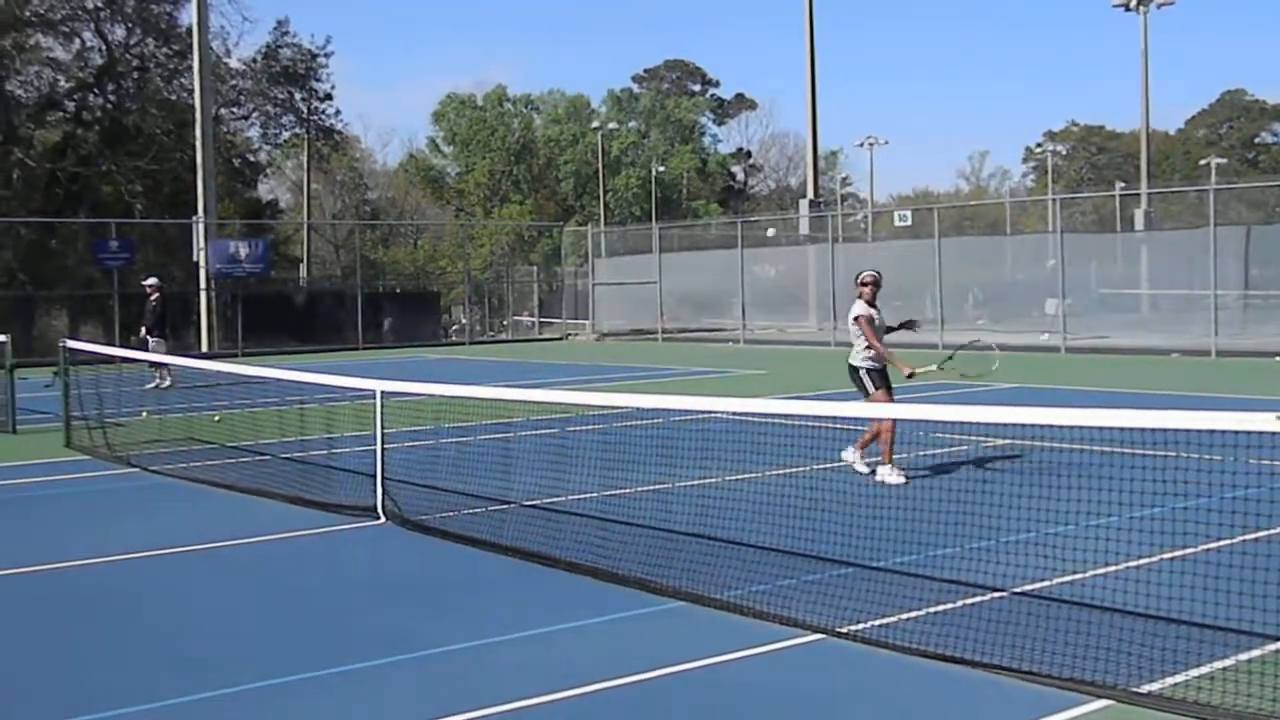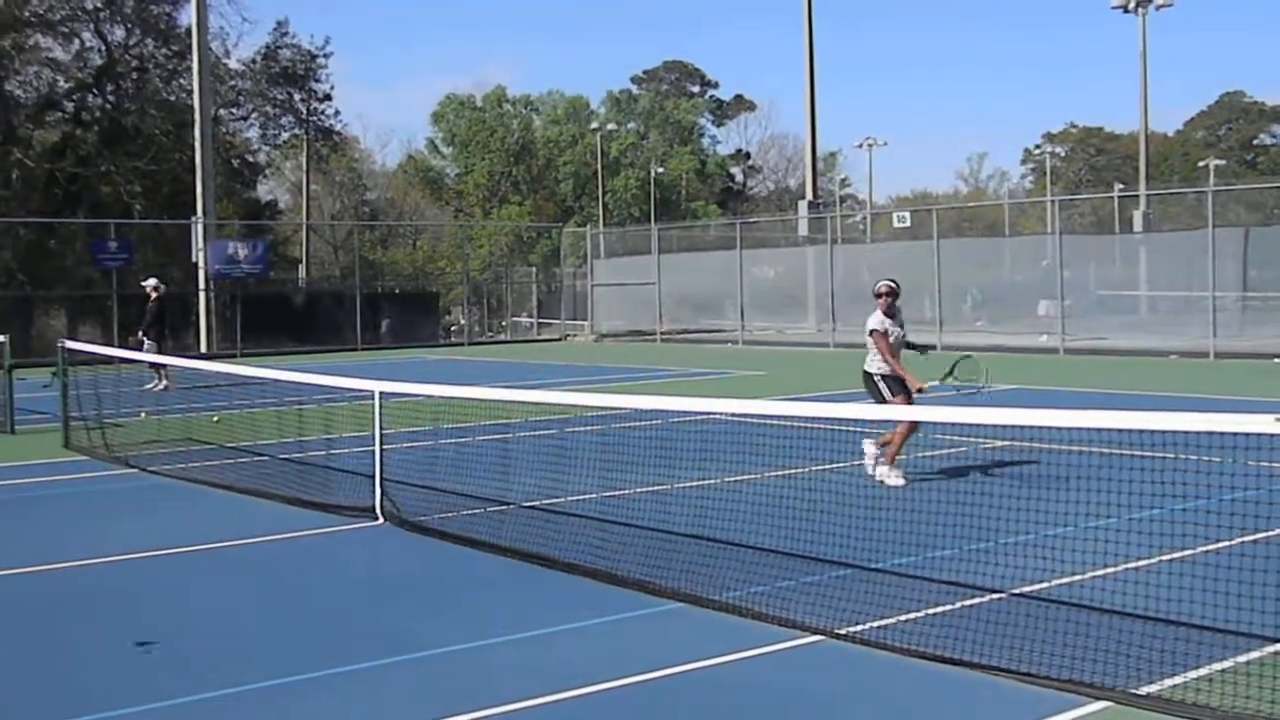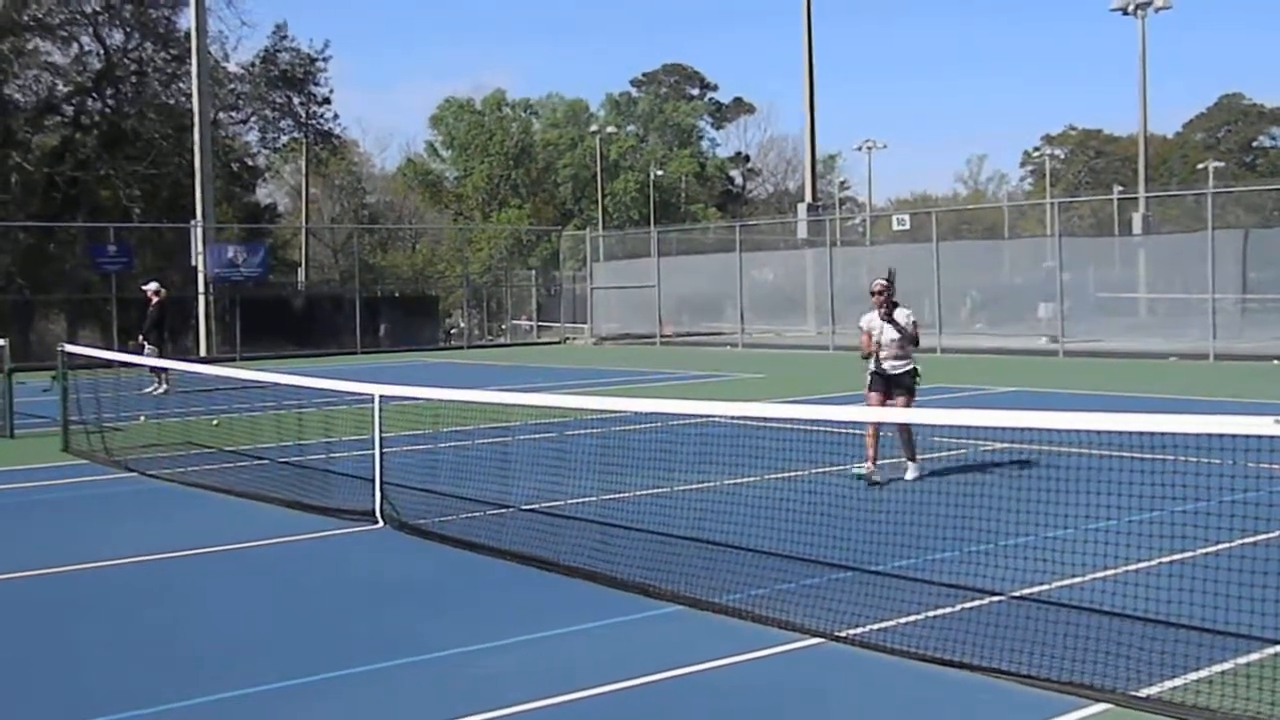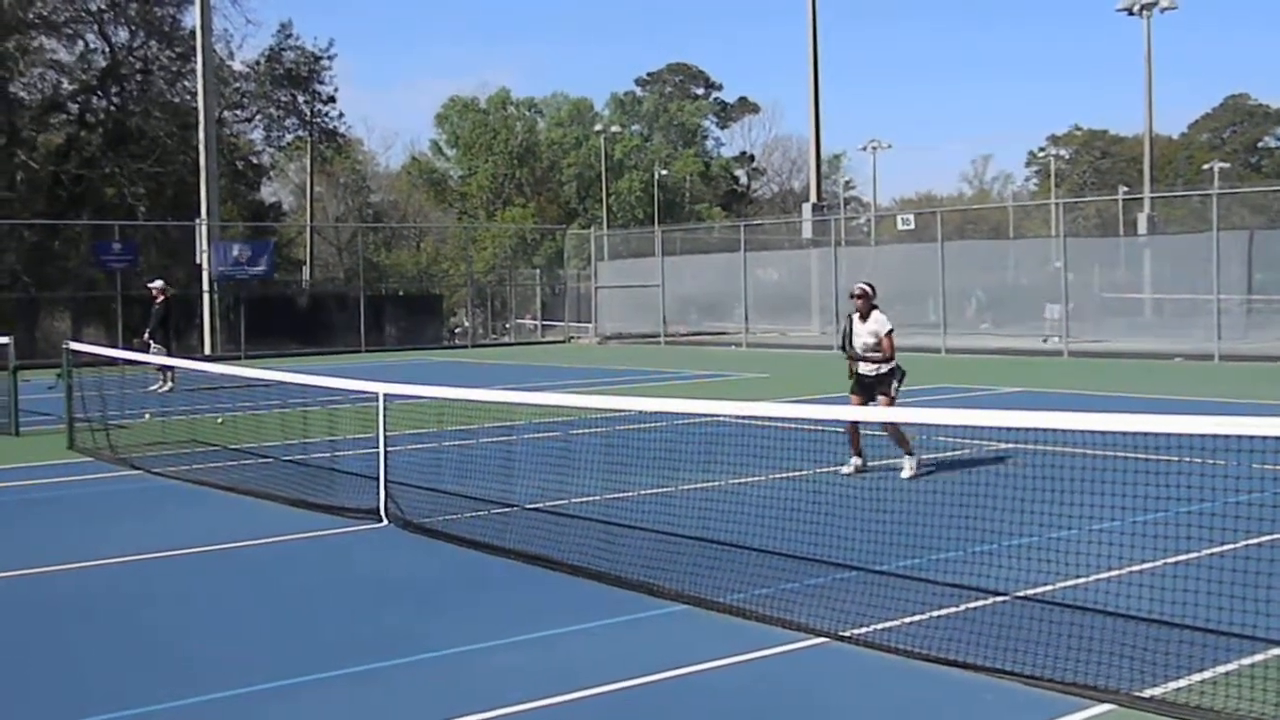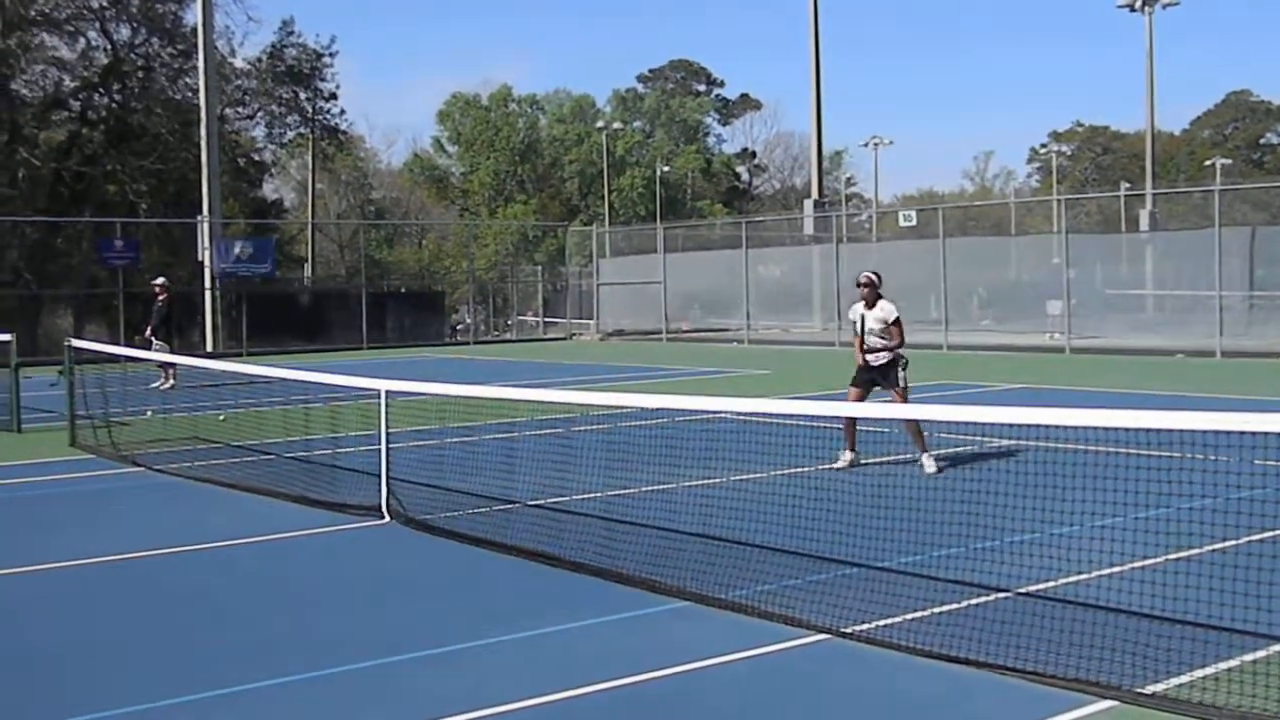
dt=0.4s
person 1, frame 1
left shoulder: (872, 307)
right shoulder: (860, 311)
right elbow: (875, 344)
left wrist: (900, 326)
right wrist: (901, 366)
left hip: (876, 368)
right hip: (862, 369)
left knee: (886, 419)
right knee: (889, 417)
left ankle: (854, 452)
right ankle: (886, 467)
person 1, frame 2
left shoulder: (896, 312)
right shoulder: (876, 323)
right elbow: (887, 358)
left wrist: (914, 346)
right wrist: (911, 380)
left hip: (893, 376)
right hip: (878, 376)
left knee: (912, 424)
right knee: (908, 421)
left ankle: (874, 446)
right ankle: (885, 468)
person 1, frame 3
left shoulder: (904, 314)
right shoulder: (869, 319)
left elbow: (915, 342)
right elbow: (865, 352)
left wrist: (894, 323)
right wrist: (870, 351)
left hip: (904, 373)
right hip: (879, 373)
left knee: (901, 420)
left ankle: (912, 464)
right ankle: (870, 467)
person 1, frame 4
left shoulder: (881, 321)
right shoulder: (852, 320)
left elbow: (889, 355)
left wrist: (863, 358)
right wrist: (852, 365)
left hip: (885, 375)
right hip: (864, 376)
left knee: (885, 420)
right knee: (851, 418)
left ankle: (909, 457)
right ankle: (857, 459)
person 1, frame 5
left shoulder: (887, 308)
right shoulder: (855, 310)
left elbow: (900, 340)
left wrist: (878, 349)
right wrist: (859, 356)
left hip: (889, 365)
right hip: (867, 366)
left ankle: (925, 454)
right ankle: (850, 453)
